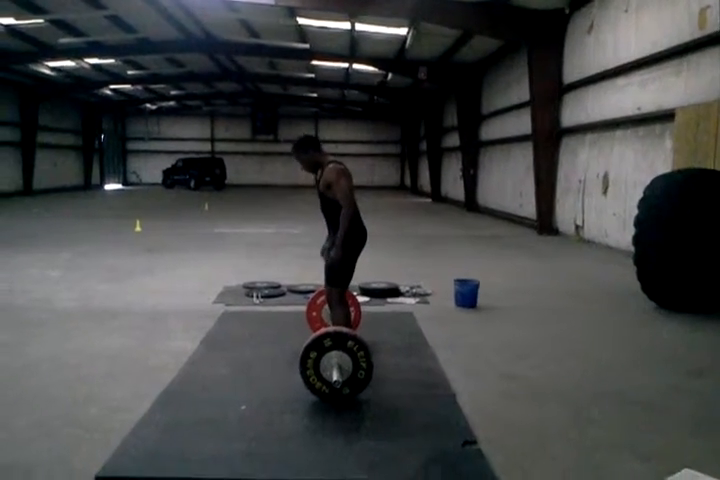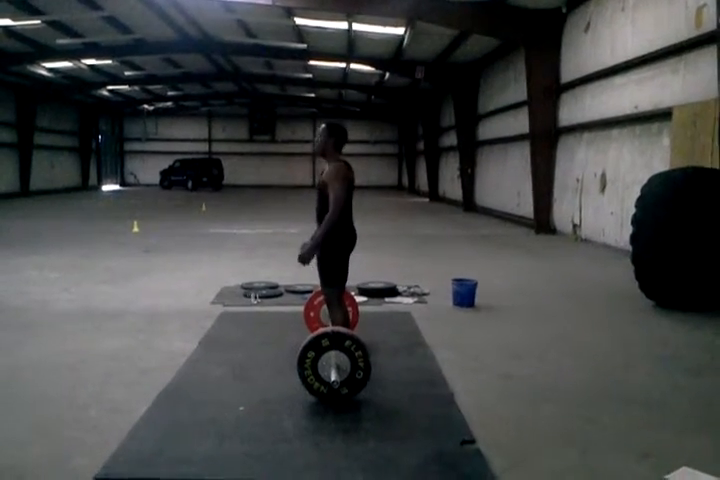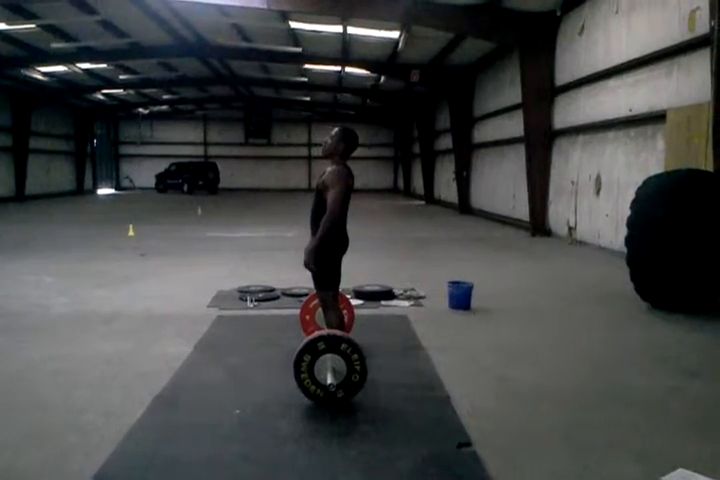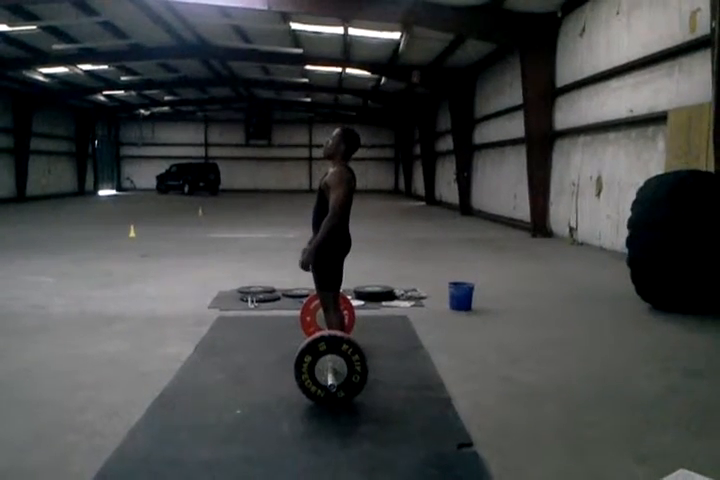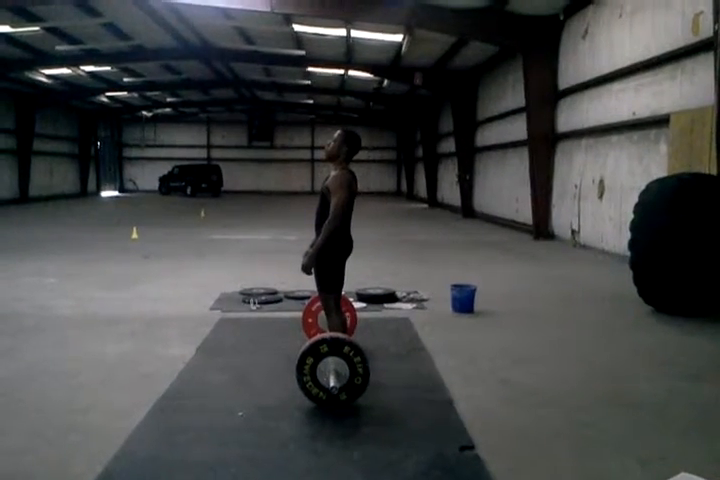
dt=0.5s
person 1, frame 1
left shoulder: (334, 171)
right shoulder: (324, 172)
left elbow: (349, 208)
left wrist: (338, 246)
right wrist: (330, 240)
left hip: (347, 238)
right hip: (341, 237)
left knee: (335, 297)
right knee: (334, 295)
person 1, frame 2
left shoulder: (336, 169)
right shoulder: (334, 167)
left elbow: (335, 212)
left wrist: (312, 245)
right wrist: (314, 241)
left hip: (336, 240)
right hip: (334, 238)
left knee: (333, 298)
right knee: (333, 297)
person 1, frame 3
left shoulder: (337, 173)
right shoulder: (335, 171)
left elbow: (332, 215)
left wrist: (312, 249)
right wrist: (313, 244)
left hip: (328, 244)
right hip: (327, 242)
left knee: (329, 302)
right knee: (329, 300)
person 1, frame 4
left shoulder: (339, 174)
right shoulder: (336, 172)
left elbow: (334, 216)
left wrist: (312, 250)
right wrist: (312, 244)
left hip: (330, 245)
right hip: (328, 243)
left knee: (330, 305)
right knee: (330, 303)
person 1, frame 5
left shoulder: (341, 177)
right shoulder: (338, 175)
left elbow: (334, 220)
left wrist: (313, 254)
right wrist: (313, 247)
left hip: (332, 247)
right hip: (330, 245)
left knee: (331, 307)
right knee: (332, 305)
